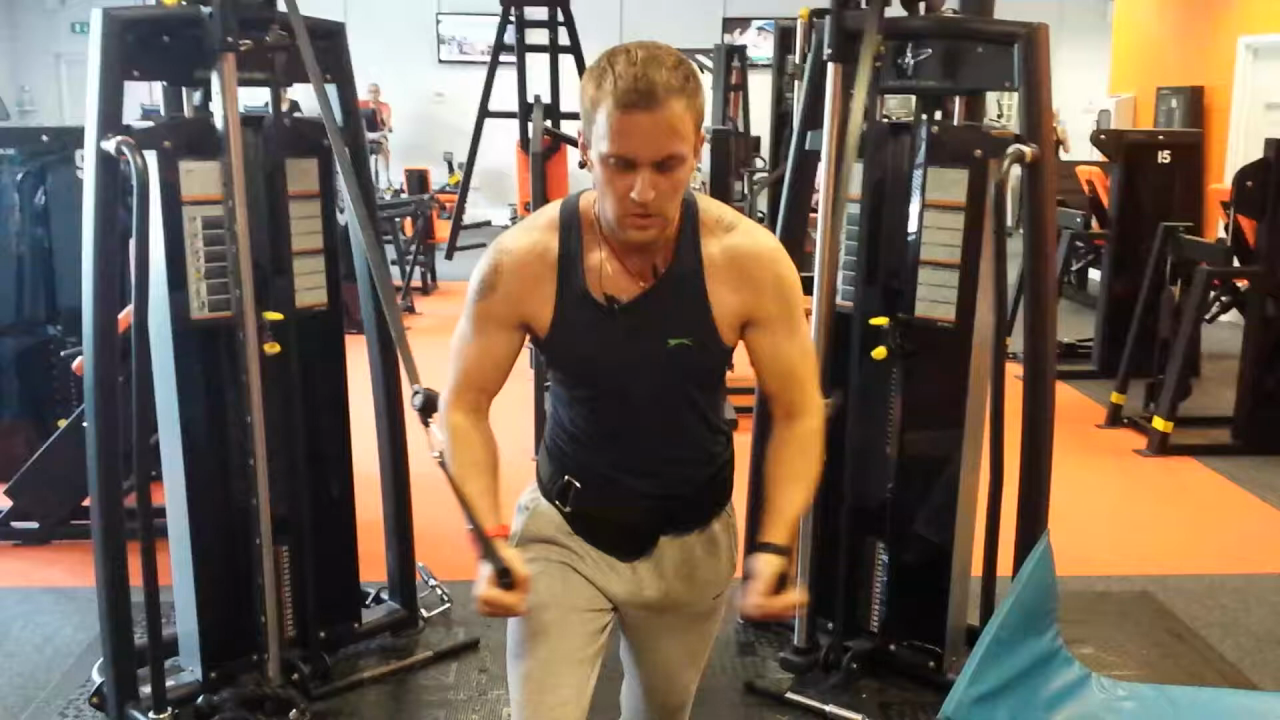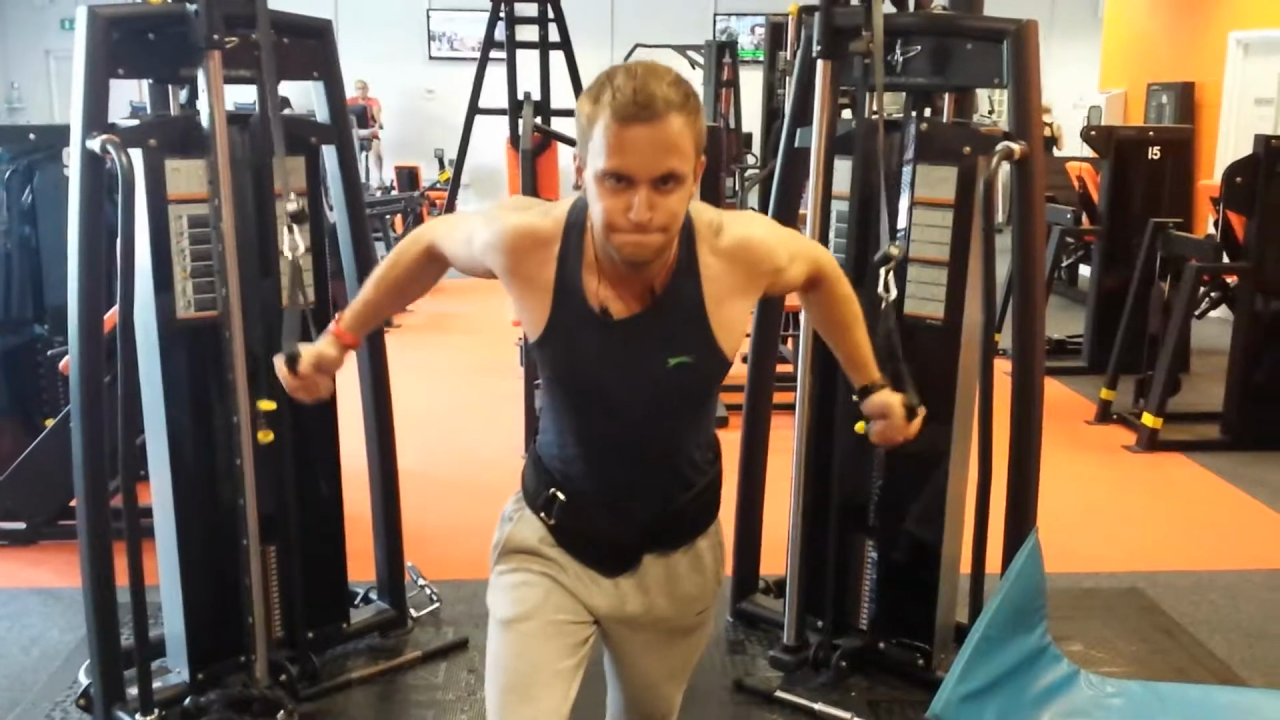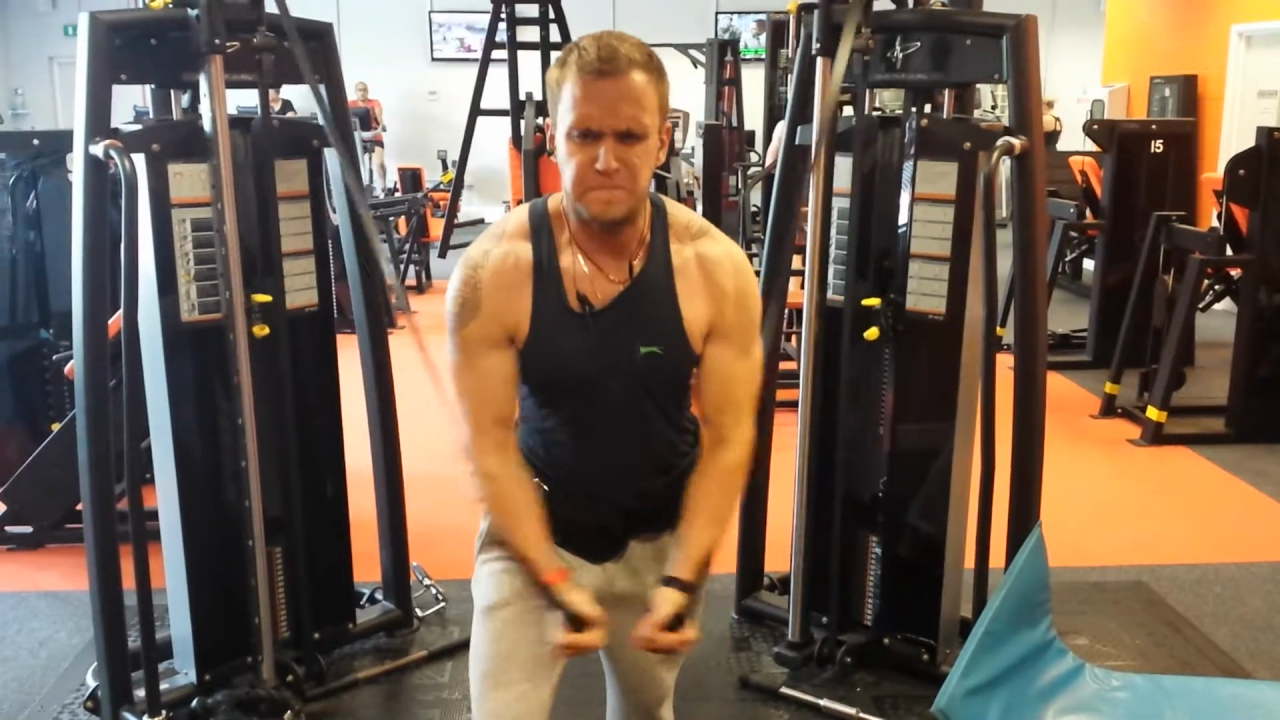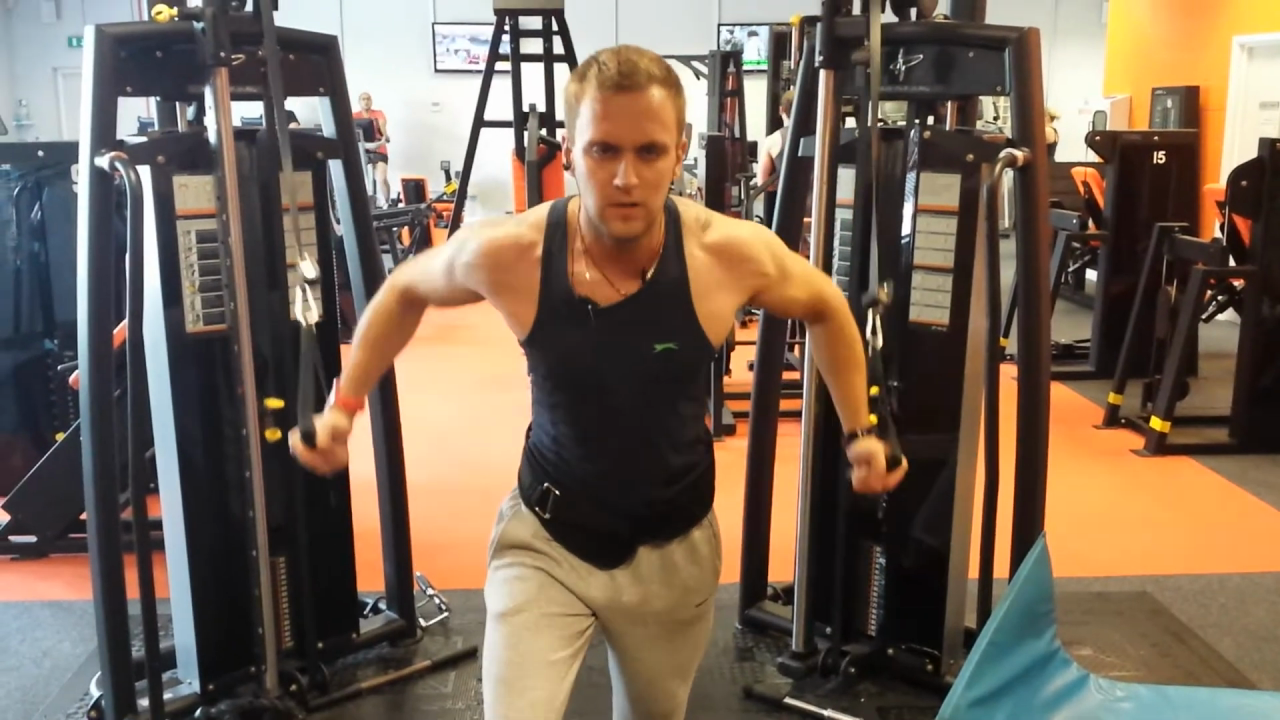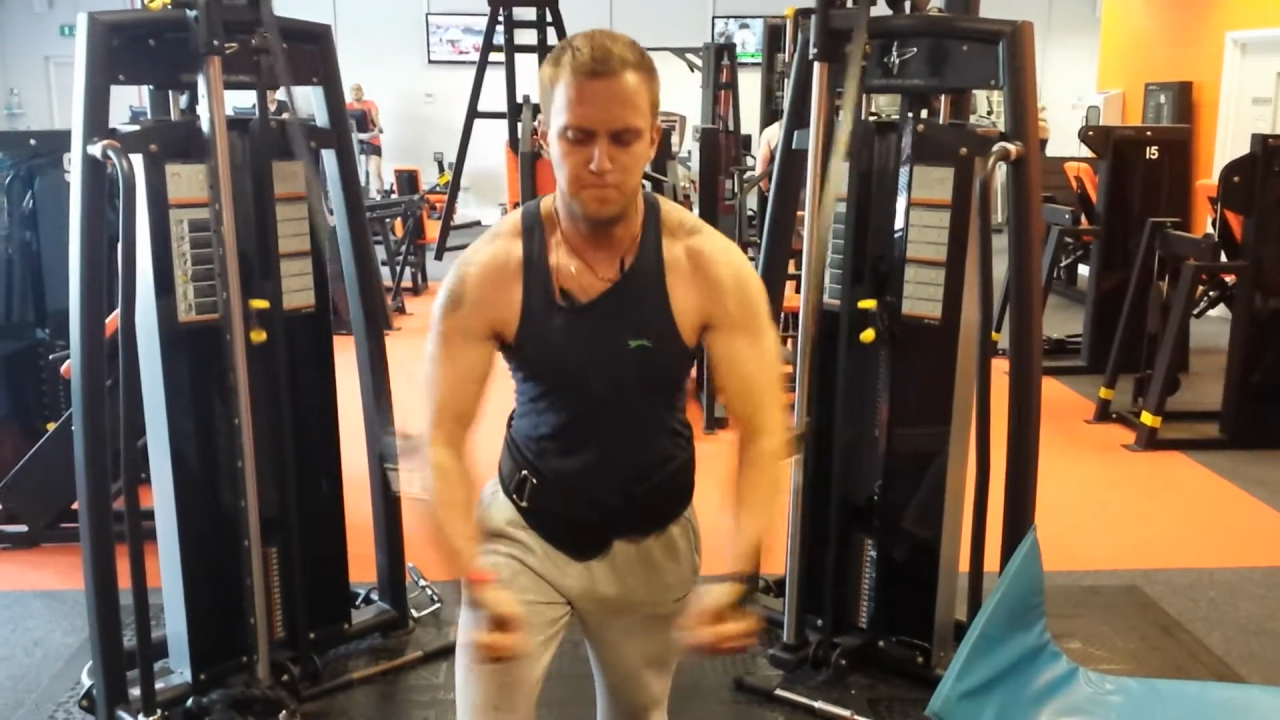
dt=0.7s
person 1, frame 1
left shoulder: (749, 259)
right shoulder: (522, 260)
left elbow: (798, 412)
right elbow: (465, 406)
left wrist: (775, 548)
right wrist: (489, 541)
left hip: (692, 537)
right hip: (565, 529)
person 1, frame 2
left shoulder: (744, 251)
right shoulder: (526, 240)
left elbow: (819, 272)
right elbow: (431, 243)
left wrist: (871, 386)
right wrist: (339, 340)
left hip: (678, 552)
right hip: (549, 543)
person 1, frame 3
left shoulder: (716, 268)
right shoulder: (492, 270)
left elbow: (728, 441)
right elbow: (491, 445)
left wrist: (682, 583)
right wrist: (556, 585)
left hip: (662, 533)
right hip: (535, 528)
person 1, frame 4
left shoulder: (731, 253)
right shoulder: (507, 252)
left elbow: (825, 309)
right elbow: (407, 289)
left wrist: (858, 431)
right wrist: (344, 404)
left hip: (673, 545)
right hip: (545, 537)
person 1, frame 5
left shoulder: (711, 265)
right shoulder: (487, 270)
left elbow: (763, 431)
right elbow: (444, 443)
left wrist: (733, 578)
right wrist: (483, 584)
left hip: (651, 535)
right hip: (523, 525)
